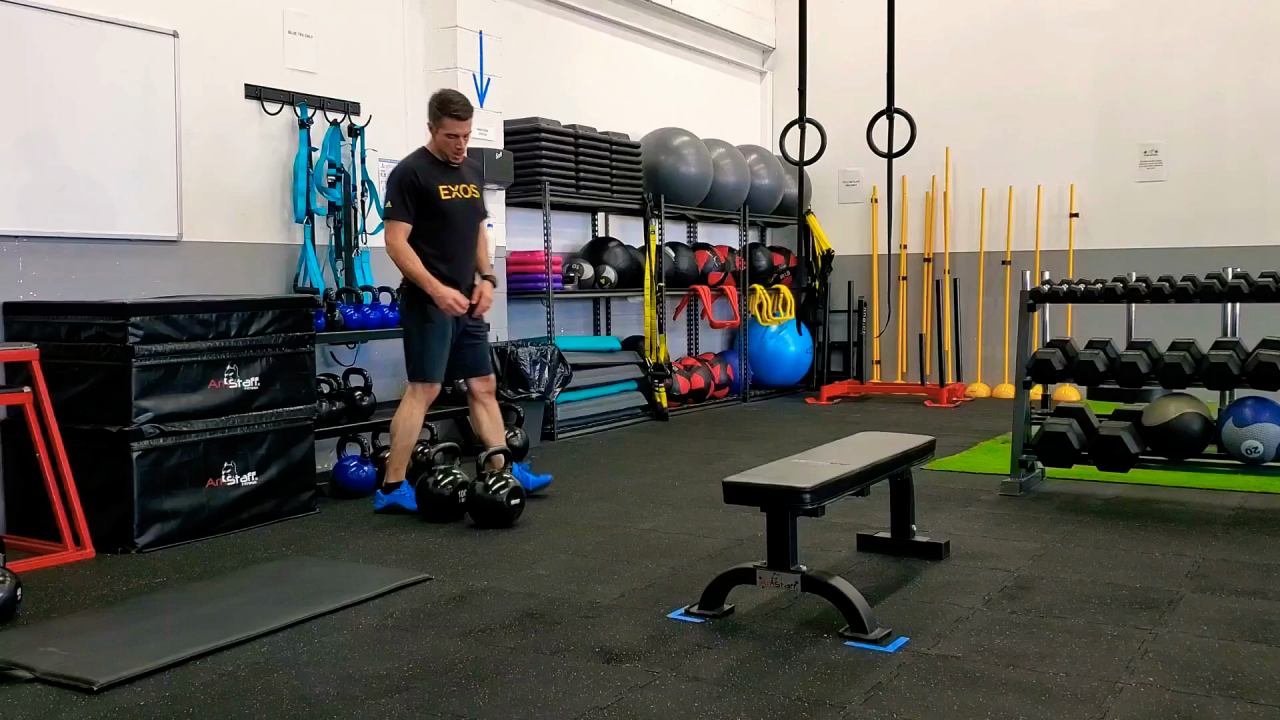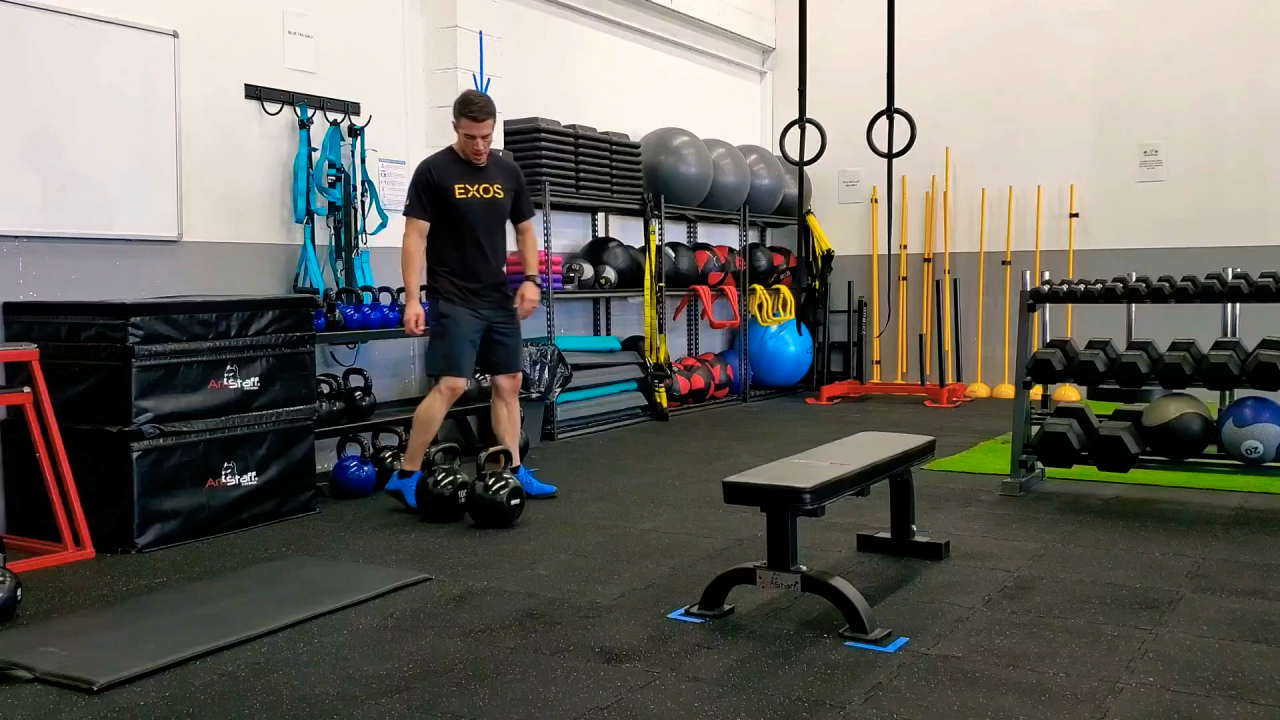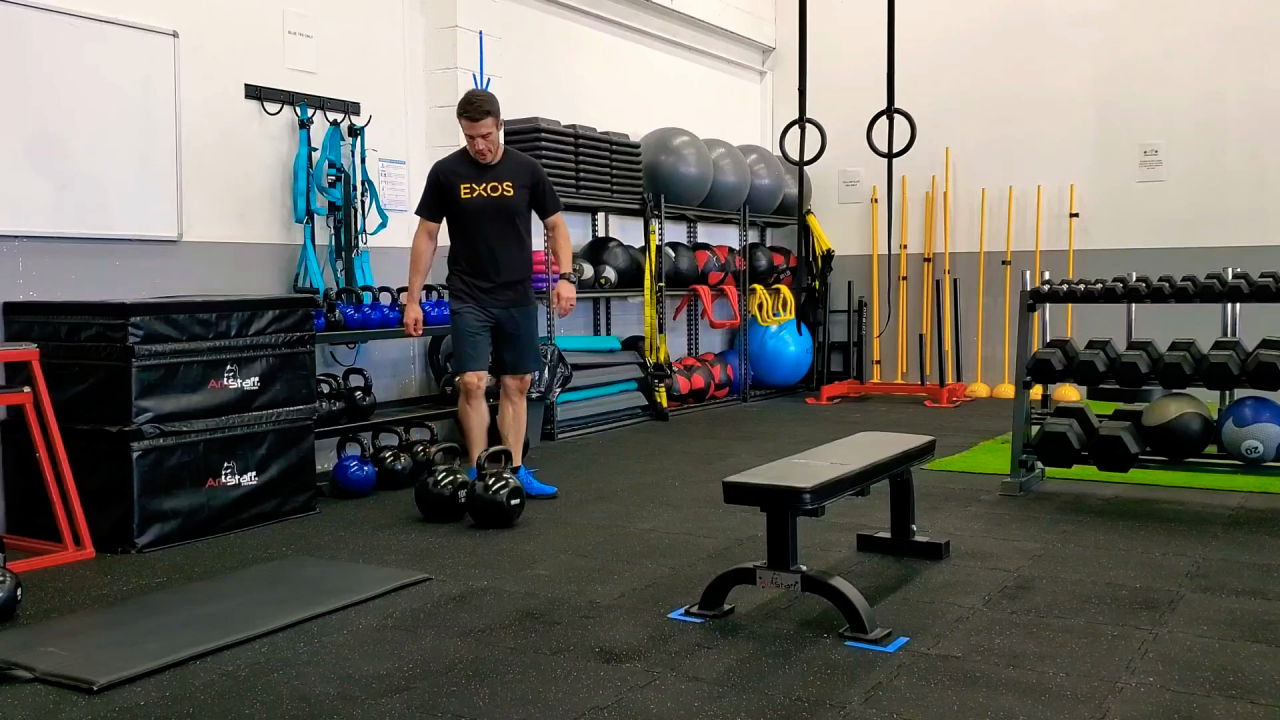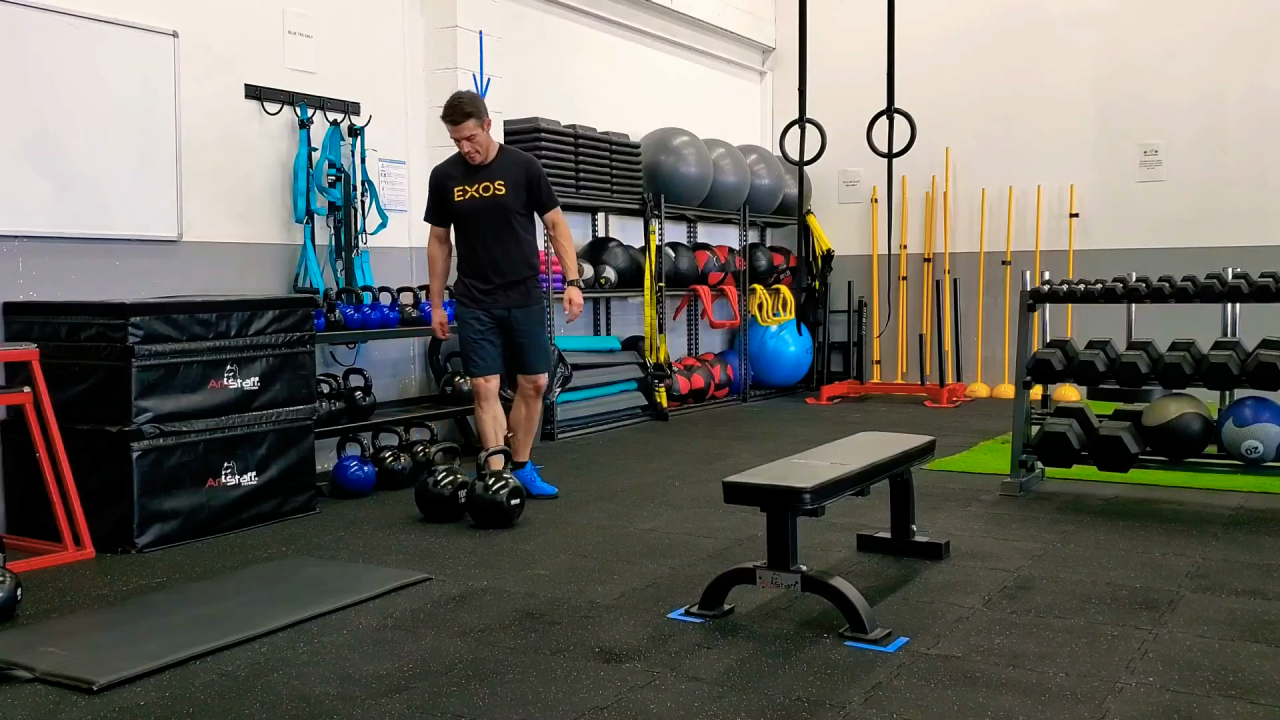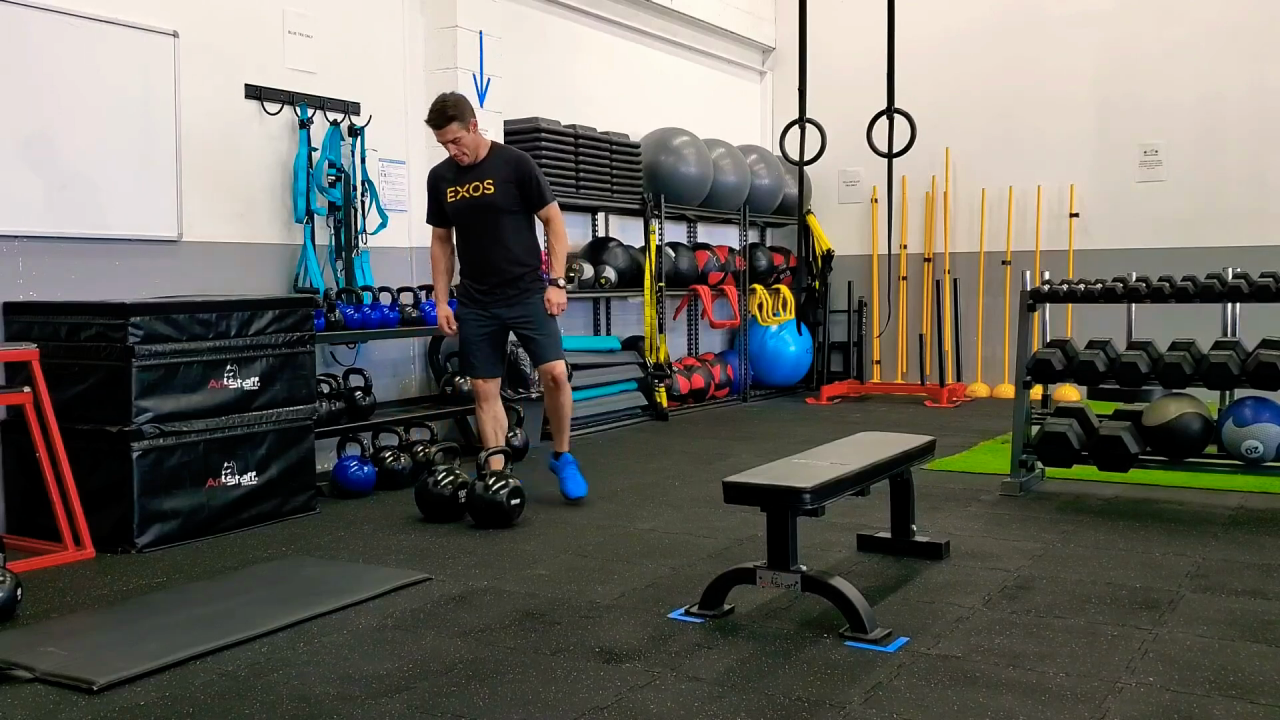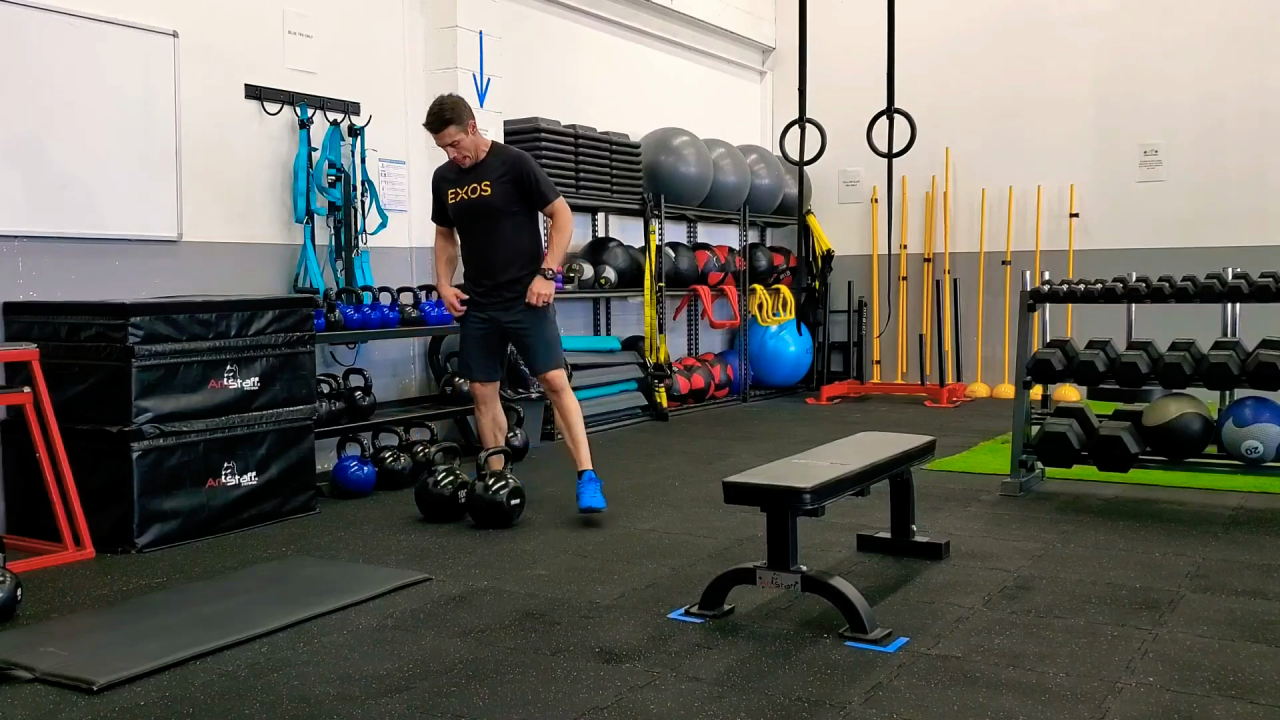
dt=0.2s
person 1, frame 1
left shoulder: (471, 172)
right shoulder: (411, 172)
right elbow: (396, 242)
left wrist: (486, 278)
right wrist: (435, 290)
left hip: (464, 302)
right hip: (428, 305)
left knee: (484, 387)
right knee: (423, 391)
right ankle: (391, 487)
person 1, frame 2
left shoulder: (508, 172)
right shoulder: (433, 171)
left elbow: (526, 230)
right elbow: (414, 237)
left wrist: (531, 278)
right wrist: (413, 298)
left hip: (499, 299)
right hip: (453, 300)
left knee: (509, 384)
right knee: (451, 386)
left ankle: (515, 471)
right ankle: (405, 475)
person 1, frame 3
left shoulder: (526, 169)
right shoulder: (445, 172)
left elbow: (556, 226)
right elbow: (426, 235)
left wrist: (565, 275)
right wrist: (412, 298)
left hip: (518, 298)
right hip: (470, 299)
left knee: (517, 385)
right knee: (473, 382)
left ankle: (515, 470)
right ankle: (479, 471)
person 1, frame 4
left shoulder: (523, 167)
right shoulder: (443, 176)
left elbow: (557, 226)
right elbow: (439, 240)
left wrist: (573, 281)
right wrist: (437, 302)
left hip: (525, 296)
right hip: (474, 302)
left knee: (534, 383)
right knee: (484, 389)
left ankle: (521, 466)
person 1, frame 5
left shoulder: (514, 163)
right shoulder: (440, 177)
left elbow: (554, 222)
right elbow: (441, 239)
left wrist: (556, 281)
right wrist: (441, 297)
left hip: (527, 292)
right hip: (476, 301)
left knee: (555, 372)
right knee: (484, 389)
left ankle: (563, 456)
person 1, frame 6
left shoulder: (515, 164)
right shoulder: (444, 178)
left elbow: (561, 217)
right elbow: (445, 235)
left wrist: (546, 274)
right wrist: (444, 282)
left hip: (527, 297)
right hip: (478, 303)
left knee: (555, 381)
right knee: (483, 391)
left ankle: (587, 478)
